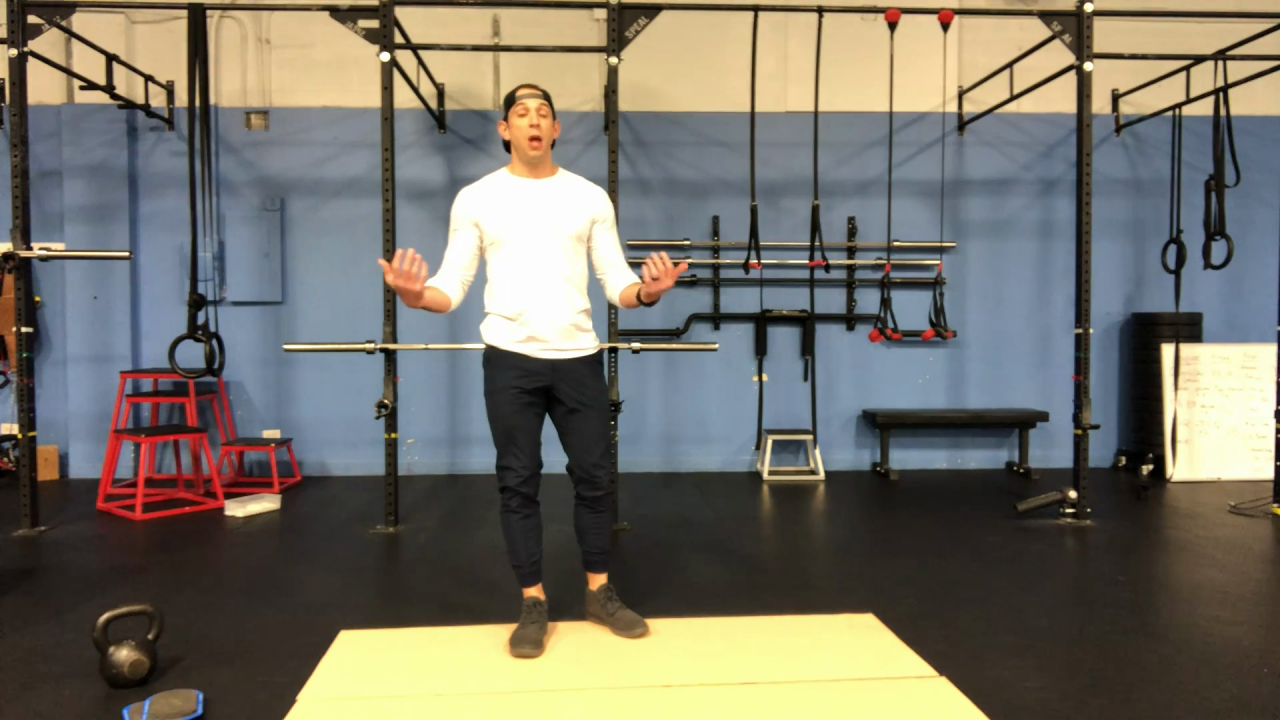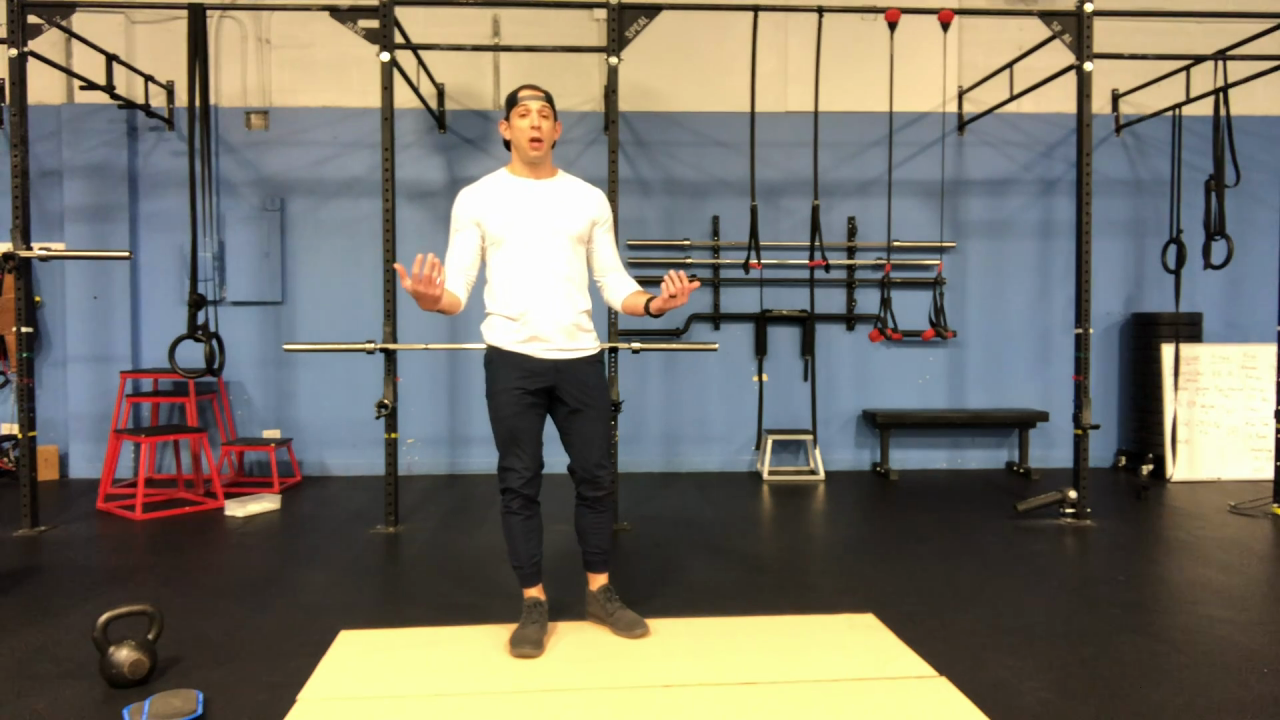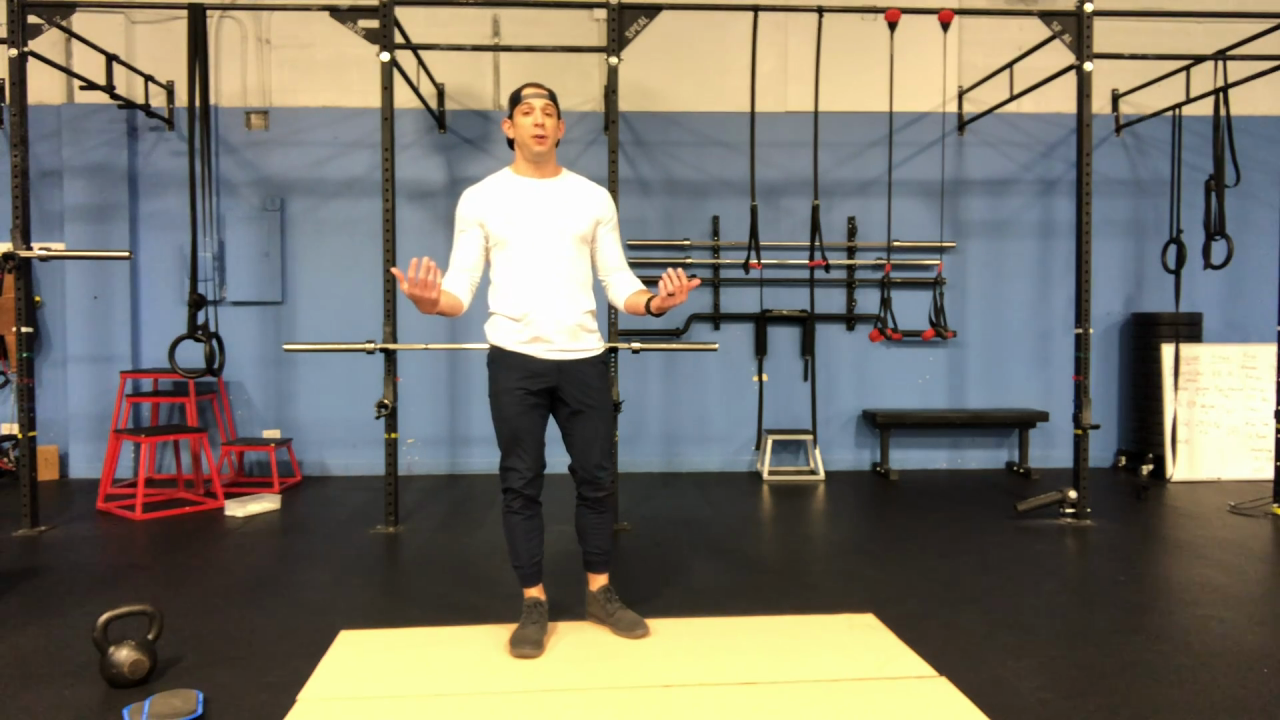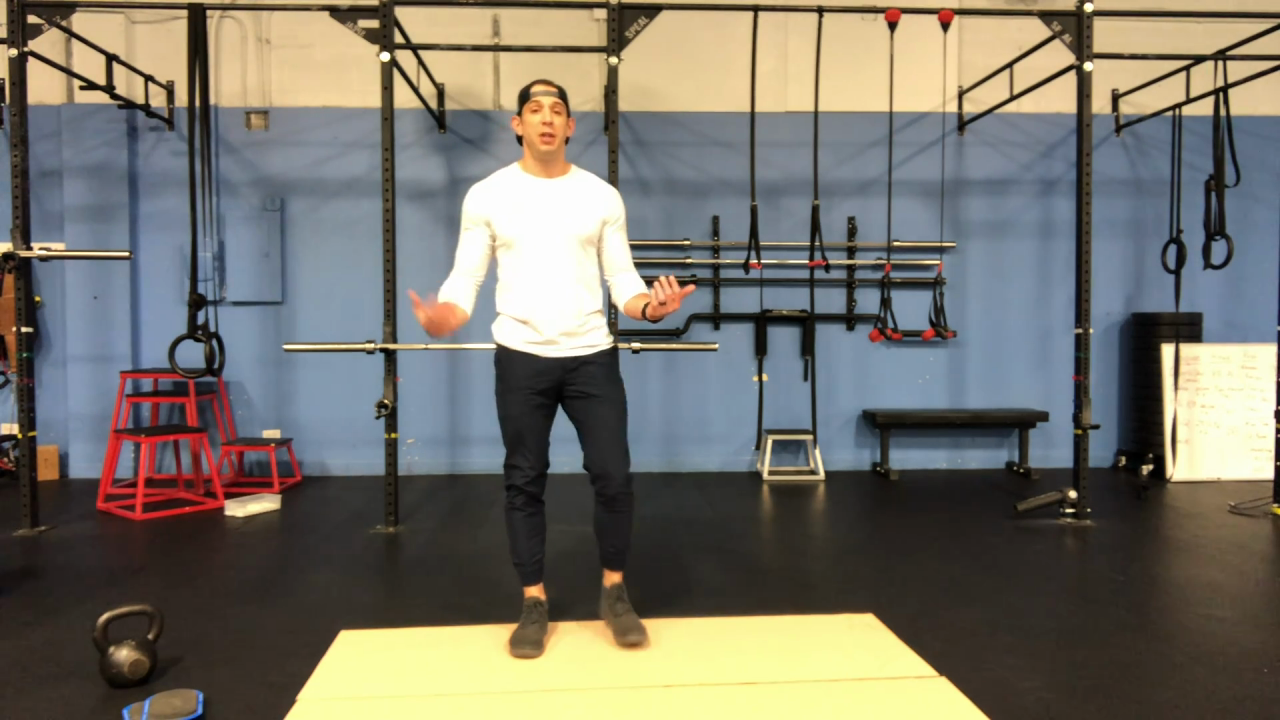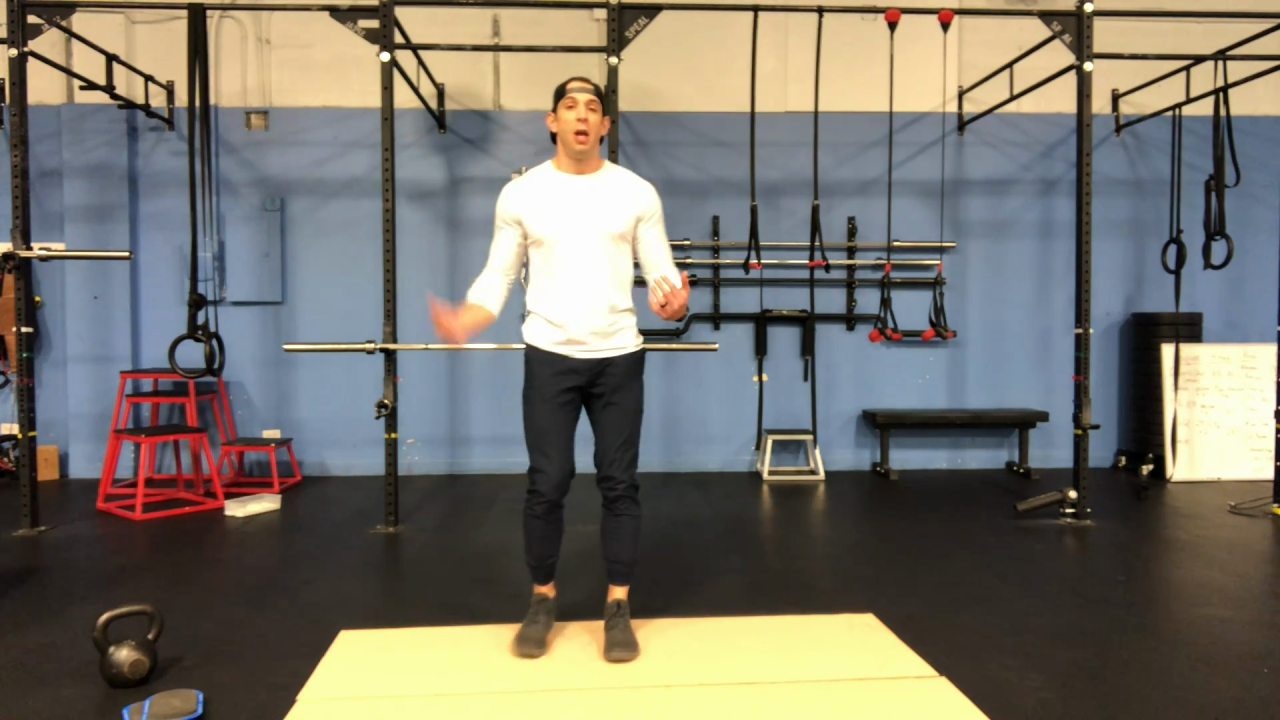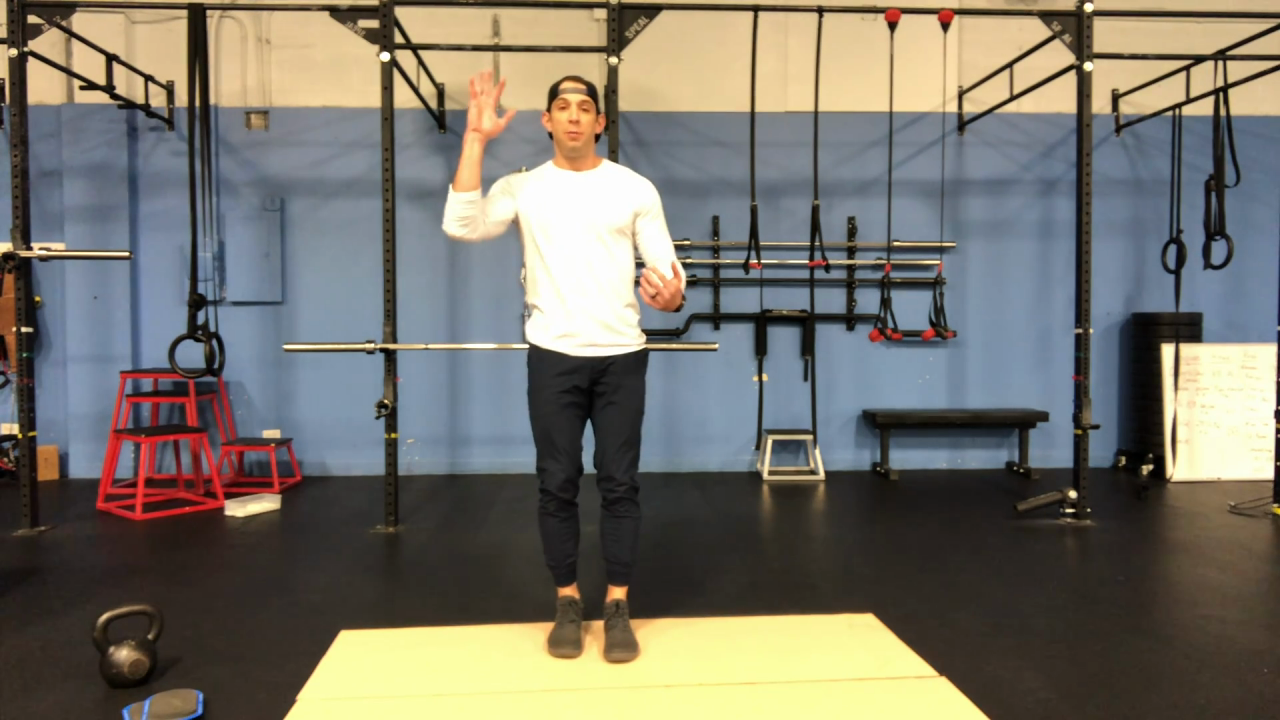
dt=0.4s
person 1, frame 1
left shoulder: (591, 197)
right shoulder: (476, 198)
left elbow: (615, 281)
right elbow: (454, 284)
left wrist: (648, 291)
right wrist: (416, 293)
left hip: (578, 358)
right hip: (511, 359)
left knee: (595, 478)
right knee: (518, 483)
left ankle: (600, 593)
right ankle: (534, 604)
person 1, frame 2
left shoulder: (589, 198)
right shoulder: (476, 198)
left elbow: (612, 281)
right elbow: (459, 289)
left wrist: (654, 304)
right wrist: (432, 298)
left hip: (580, 358)
right hip: (512, 359)
left knee: (595, 479)
right knee: (519, 483)
left ankle: (600, 593)
right ankle: (533, 604)
person 1, frame 3
left shoulder: (593, 197)
right shoulder: (480, 198)
left elbow: (616, 280)
right elbow: (461, 287)
left wrist: (655, 302)
right wrist: (432, 300)
left hip: (584, 358)
right hip: (515, 360)
left knee: (596, 480)
right knee: (521, 484)
left ankle: (600, 593)
right ankle: (534, 605)
person 1, frame 4
left shoulder: (602, 195)
right shoulder: (487, 195)
left elbow: (621, 279)
right elbow: (465, 279)
left wrist: (651, 307)
right wrist: (443, 315)
left hip: (591, 356)
right hip: (522, 358)
left knee: (612, 476)
right knee: (524, 482)
left ankle: (614, 591)
right ankle: (534, 603)
person 1, frame 5
left shoulder: (636, 192)
right shoulder: (521, 193)
left elbow: (659, 271)
right elbow: (498, 276)
left wrist: (673, 303)
right wrist: (466, 324)
left hip: (618, 358)
right hip: (550, 357)
left knee: (619, 483)
right knee: (546, 484)
left ankle: (617, 607)
right ankle: (542, 600)
person 1, frame 6
left shoulder: (635, 188)
right shoulder: (522, 188)
left elbow: (665, 262)
right elbow: (461, 225)
left wrist: (673, 294)
right wrist: (475, 138)
left hip: (621, 356)
right hip: (553, 357)
left knee: (619, 483)
right knee: (557, 484)
left ankle: (617, 607)
right ankle: (567, 604)
